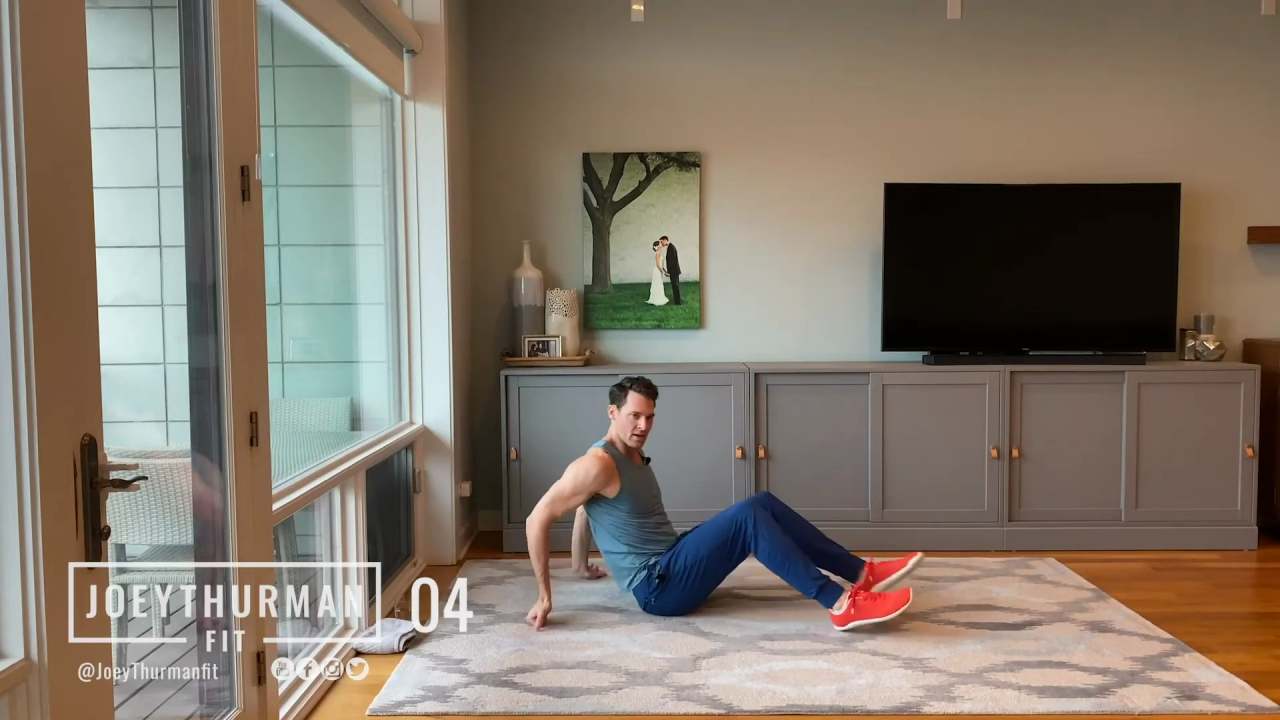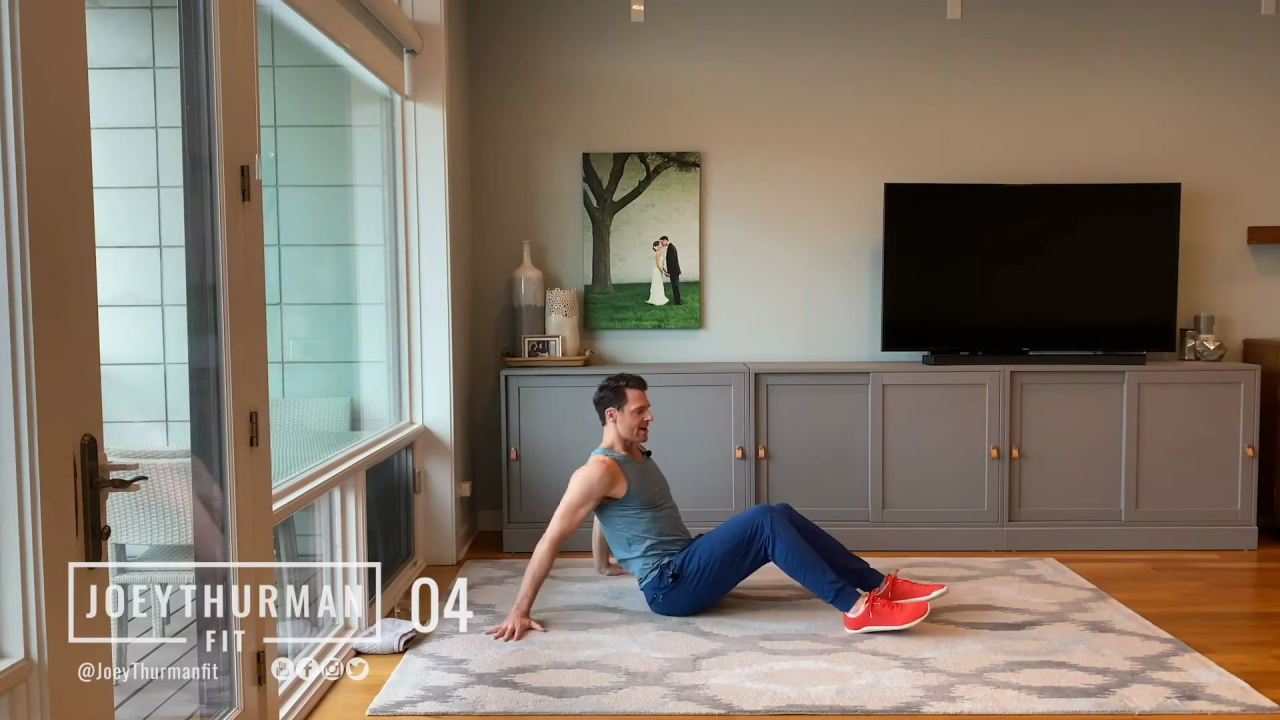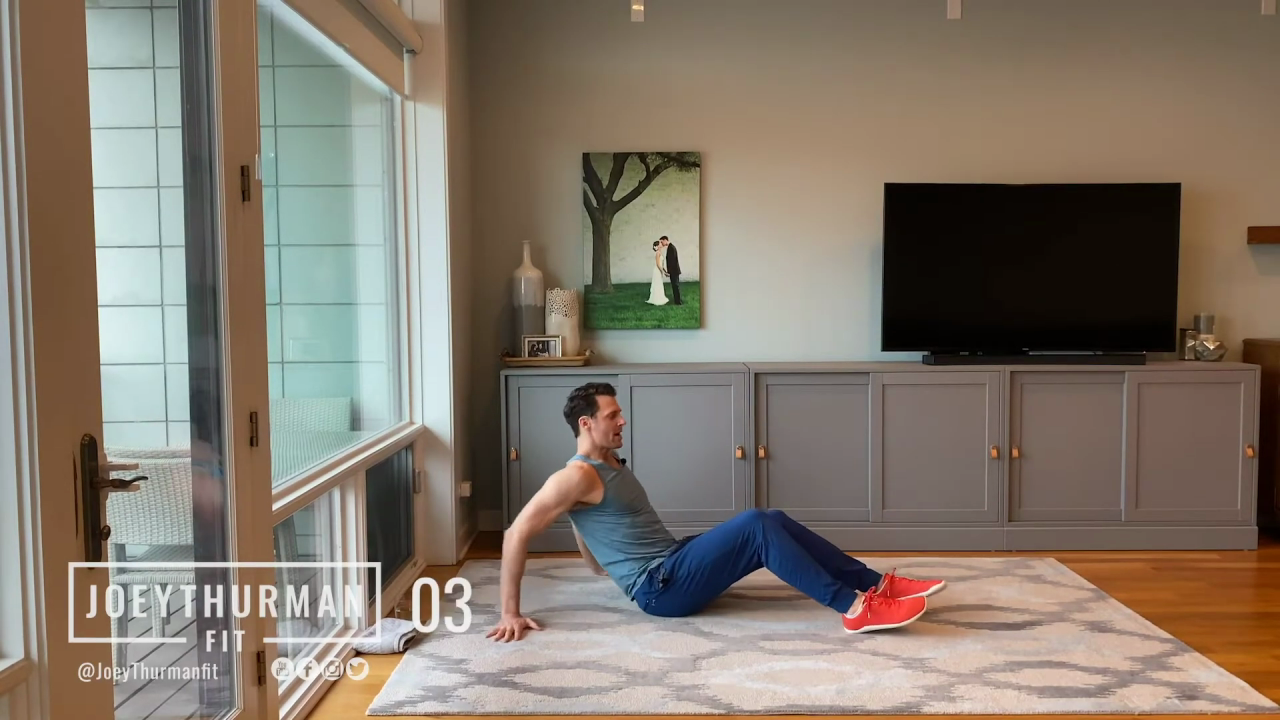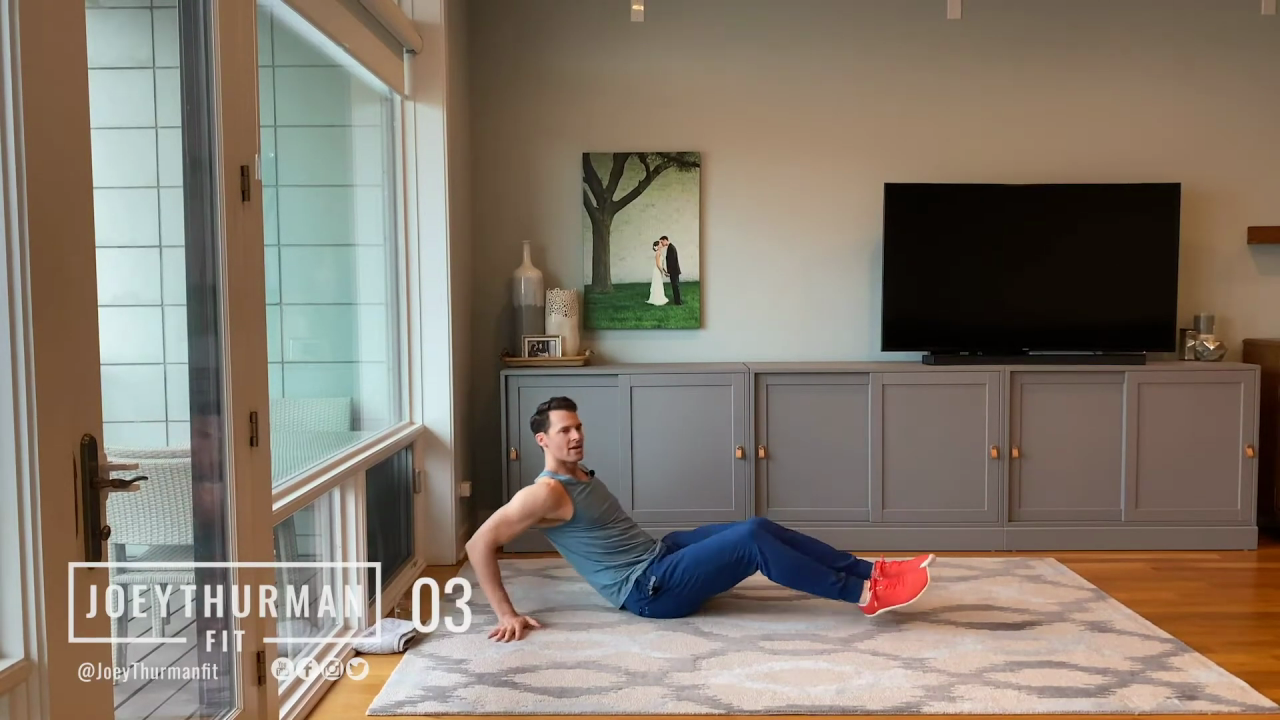
dt=0.4s
person 1, frame 1
left shoulder: (633, 453)
right shoulder: (597, 464)
left elbow: (585, 510)
right elbow: (537, 520)
left wrist: (582, 565)
right wrist: (544, 596)
left hip: (675, 559)
right hip: (658, 588)
left knee: (764, 503)
right knee: (748, 515)
left ankle: (863, 575)
right ankle: (841, 605)
person 1, frame 2
left shoulder: (636, 454)
right shoulder: (600, 471)
right elbow: (552, 538)
left wrist: (604, 564)
right wrist: (519, 612)
left hip: (686, 562)
right hip: (670, 587)
left knee: (782, 514)
right knee: (764, 519)
left ankle: (880, 585)
right ankle: (857, 609)
person 1, frame 3
left shoulder: (610, 464)
right shoulder: (575, 477)
right elbow: (516, 534)
left wrist: (599, 566)
right wrist: (511, 612)
left hip: (675, 560)
right hip: (661, 589)
left knee: (775, 522)
right knee: (756, 524)
left ankle: (877, 584)
right ankle: (854, 608)
person 1, frame 4
left shoulder: (579, 474)
right shoulder: (543, 494)
right elbow: (478, 545)
right wrist: (506, 613)
left hip: (662, 553)
right hip: (650, 591)
left knee: (759, 527)
right knee: (751, 540)
left ankle: (871, 571)
right ankle: (865, 594)
